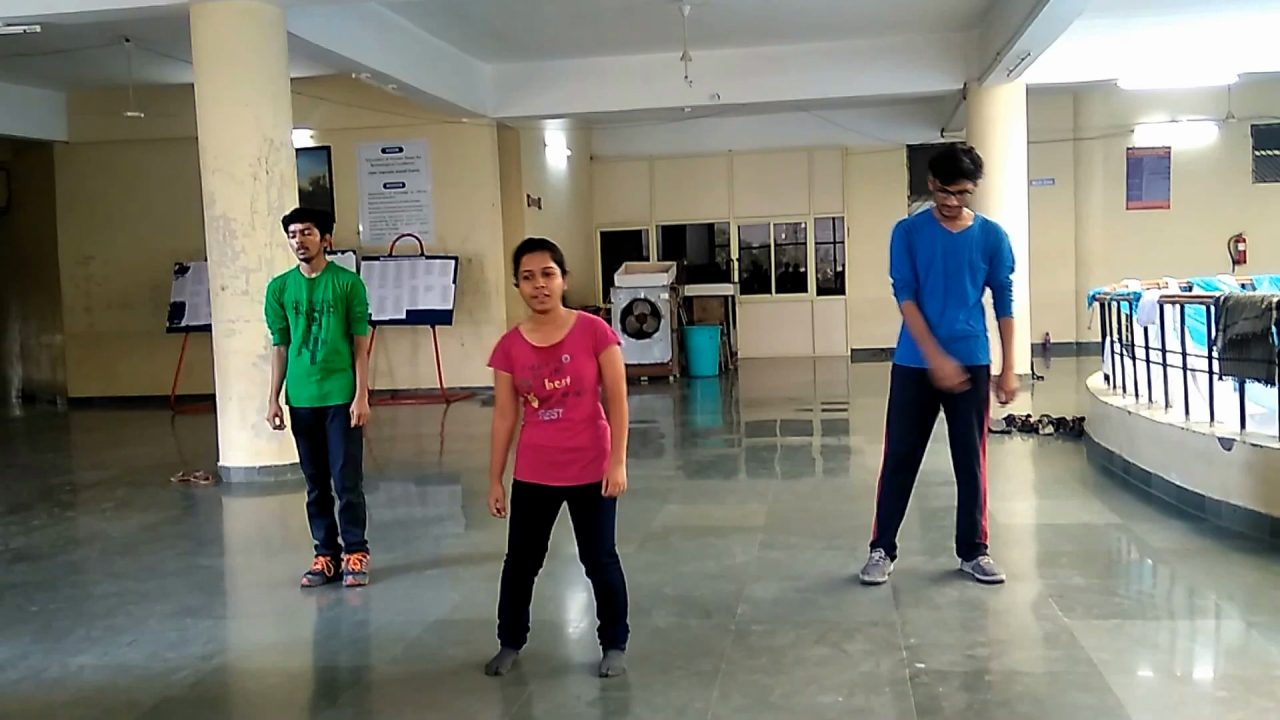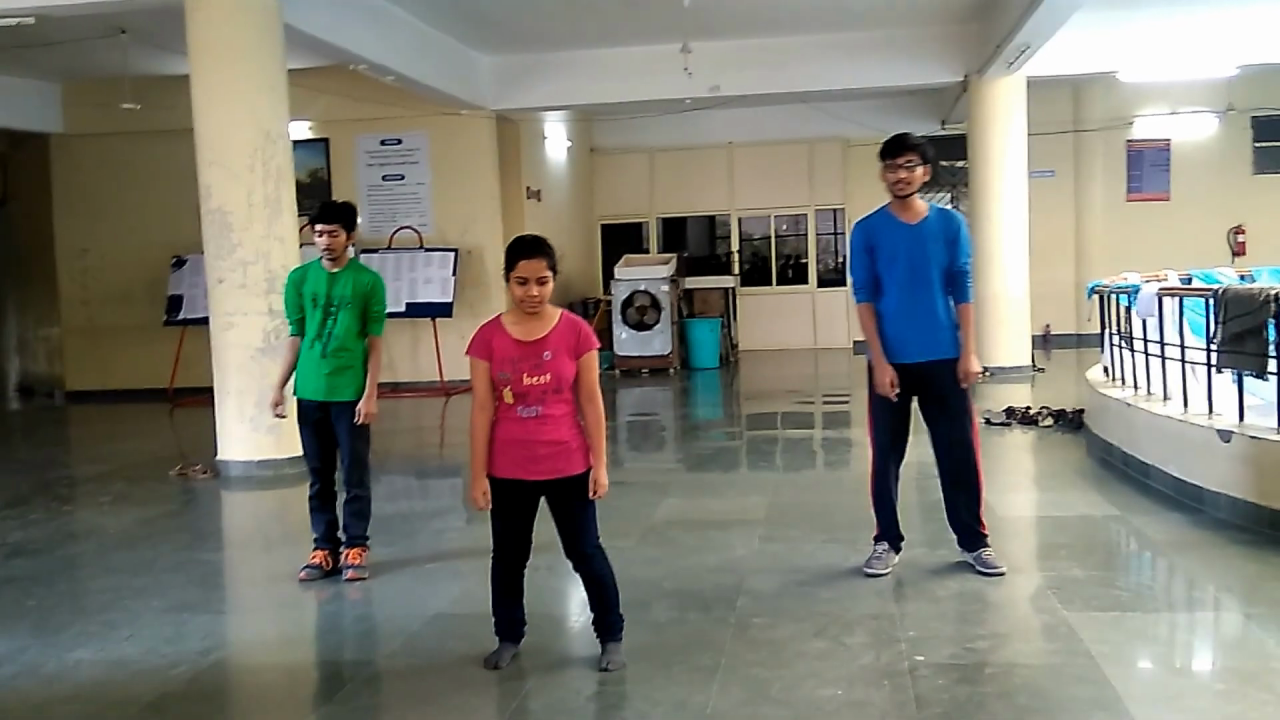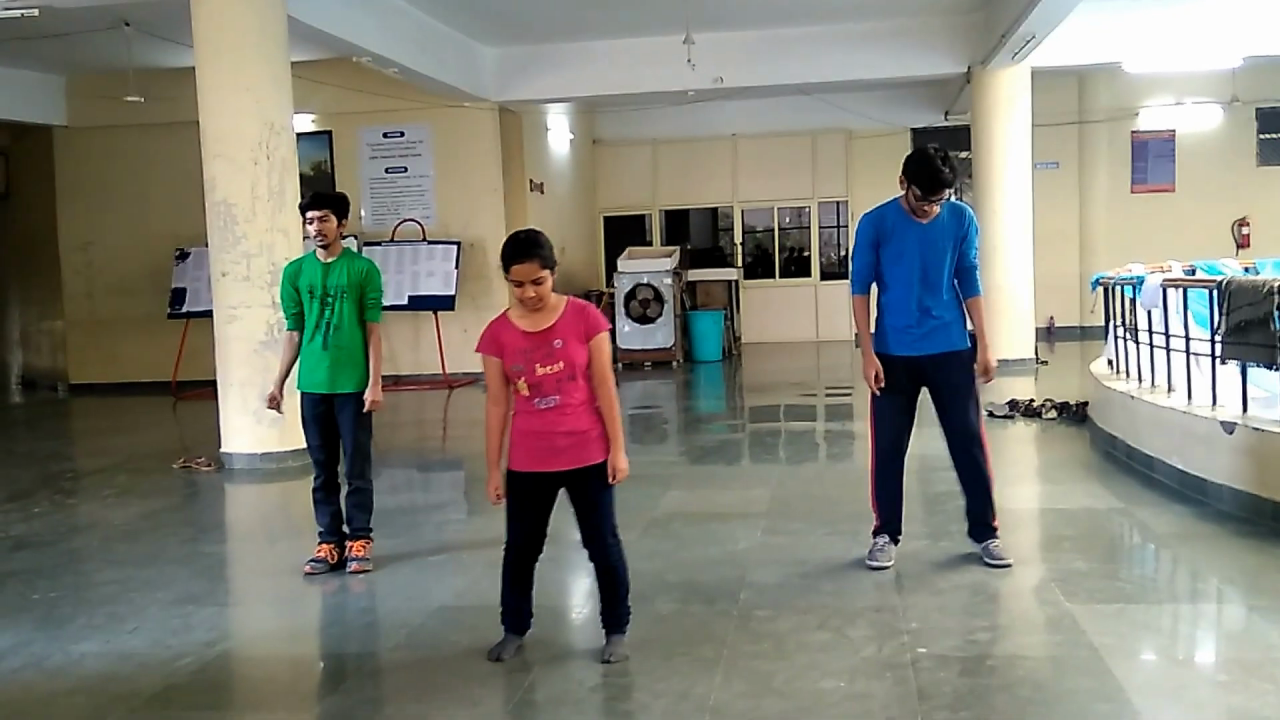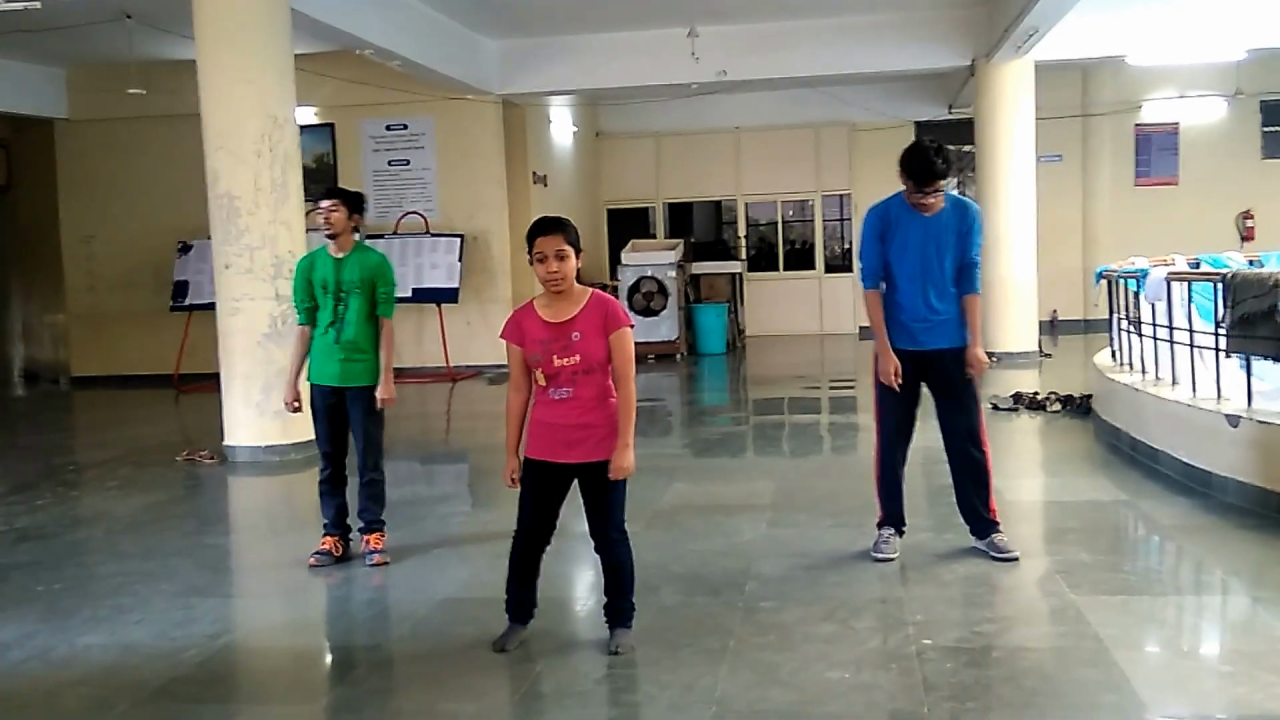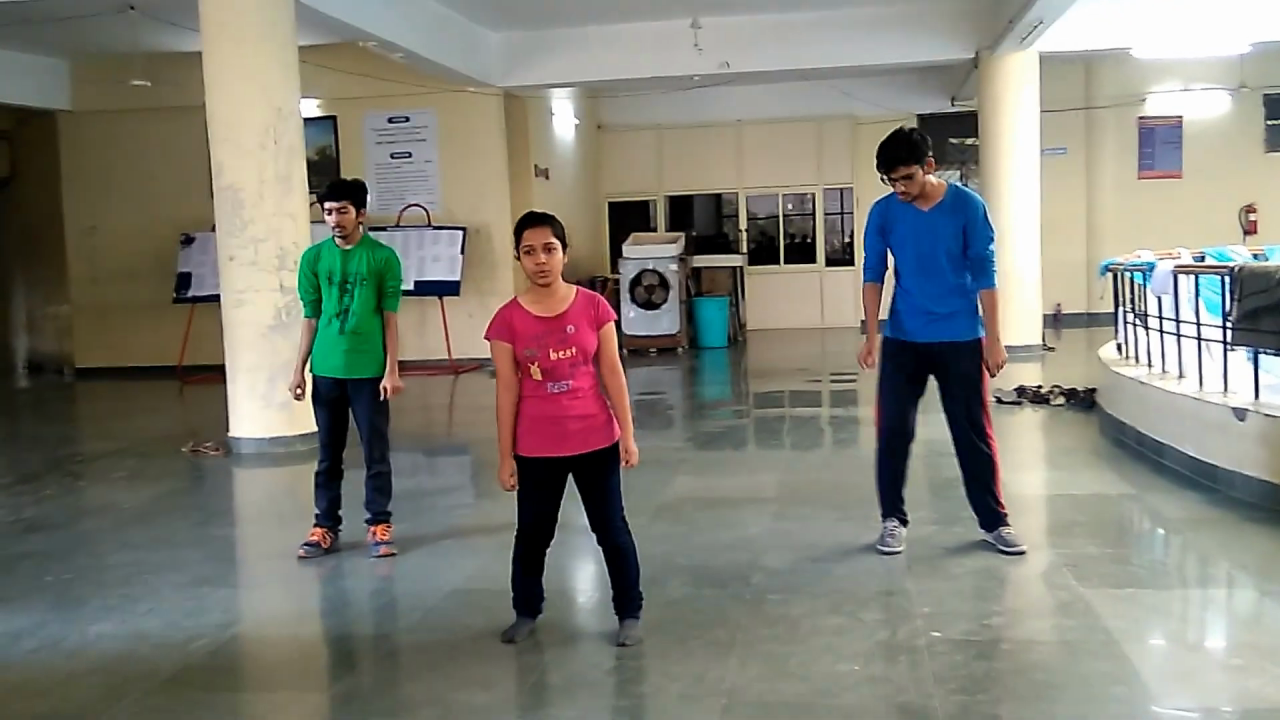
dt=1s
person 1, frame 1
left shoulder: (594, 331)
right shoulder: (509, 346)
left elbow: (616, 400)
right elbow: (504, 416)
left wrist: (617, 462)
right wrist: (495, 480)
left hip: (588, 471)
right hip: (533, 475)
left knee: (600, 559)
right knee: (520, 560)
left ankle: (614, 645)
right ankle: (510, 643)
person 1, frame 2
left shoulder: (575, 331)
right shoulder: (489, 336)
left elbow: (591, 401)
right elbow: (482, 409)
left wrist: (599, 464)
right wrist: (478, 474)
left hip: (568, 466)
right hip: (508, 471)
left knee: (586, 553)
right knee: (508, 555)
left ankle: (611, 637)
right ankle: (508, 638)
person 1, frame 3
left shoulder: (584, 317)
right shoulder: (497, 332)
left elbow: (605, 385)
right elbow: (497, 404)
left wrist: (618, 448)
right wrist: (494, 468)
left hip: (587, 455)
right hip: (528, 462)
left knee: (602, 544)
right knee: (521, 547)
left ankle: (616, 630)
right ankle: (514, 629)
person 1, frame 4
left shoulder: (607, 310)
right shoulder: (521, 321)
left elbow: (625, 383)
right elbow: (518, 389)
left wrist: (625, 445)
right wrist: (512, 453)
left hip: (600, 447)
right hip: (544, 451)
left knee: (609, 537)
right knee: (529, 536)
left ankle: (620, 623)
right ankle: (517, 619)
person 1, frame 5
left shoulder: (593, 305)
right shoulder: (507, 318)
left elbow: (612, 372)
right elbow: (507, 390)
left wrist: (628, 433)
right wrist: (505, 455)
left hip: (596, 441)
right hip: (536, 448)
left knee: (611, 529)
right knee: (533, 532)
left ankle: (629, 613)
right ankle: (526, 612)
person 2, frame 1
left shoulder: (992, 236)
right shoulder: (908, 232)
left elbow: (1003, 303)
right elbow: (905, 298)
left wrist: (1008, 368)
right wrist: (935, 357)
left hip: (972, 363)
right hip: (914, 364)
left knee: (971, 460)
right knee: (899, 458)
left ankle: (973, 550)
right ankle: (883, 547)
person 2, frame 2
left shoulder: (950, 224)
right shoulder: (867, 230)
left elbow: (962, 290)
right elbow: (863, 299)
left wrist: (969, 352)
right wrist: (879, 361)
left hip: (942, 357)
right hip: (891, 360)
left knee: (960, 451)
right knee: (885, 454)
left ankle: (974, 541)
right ankle: (887, 541)
person 2, frame 3
left shoulder: (961, 219)
right shoulder: (875, 223)
left elbow: (969, 283)
right elbow: (860, 288)
left wrist: (983, 346)
right wrist: (868, 352)
left hip: (950, 348)
right hip: (894, 352)
left knee: (969, 439)
right knee: (888, 445)
left ankle: (984, 531)
right ankle: (886, 533)
person 2, frame 4
left shoulder: (966, 214)
right shoulder: (880, 217)
left elbow: (970, 281)
right elbow: (871, 285)
left wrist: (974, 343)
right wrist: (884, 349)
left hip: (951, 345)
right hip: (898, 346)
left knee: (968, 438)
right knee: (891, 439)
left ankle: (985, 527)
right ankle: (890, 525)
person 2, frame 5
left shoulder: (967, 205)
right shoulder: (882, 213)
left elbow: (984, 273)
right elbow: (873, 275)
left wrist: (994, 339)
right wrist: (872, 336)
left hip: (961, 338)
right hip: (903, 339)
left knee: (973, 431)
right knee: (892, 431)
left ankle: (993, 521)
right ankle: (893, 518)
person 3, frame 1
left shoulder: (348, 282)
right shoulder: (279, 288)
left elbow: (361, 345)
right elbow: (280, 348)
left wrist: (362, 395)
right wrist: (273, 399)
left hip: (341, 396)
right hip: (302, 399)
left knee: (347, 481)
right knee: (315, 484)
left ankle: (355, 552)
right ankle: (326, 554)
person 3, frame 2
left shoulder: (368, 281)
right shoulder: (299, 278)
left elbow: (374, 343)
right elbow: (296, 338)
left wrist: (370, 394)
right wrist: (279, 387)
left hip: (350, 392)
right hip: (311, 392)
left knee: (355, 476)
right knee: (319, 476)
left ankle: (356, 547)
right ankle: (324, 548)
person 3, frame 3
left shoulder: (363, 269)
right shoulder: (295, 272)
left elbow: (373, 330)
right elbow: (294, 332)
left wrist: (375, 382)
right wrist: (279, 382)
left hip: (352, 384)
right hip: (313, 385)
left knee: (357, 468)
right knee: (323, 469)
left ankle: (359, 540)
right ankle: (330, 542)
person 3, frame 4
left shoulder: (375, 263)
right shoulder: (308, 266)
left elbow: (385, 325)
right elbow: (305, 327)
left wrist: (386, 378)
right wrist: (292, 381)
left hip: (364, 377)
right hip: (324, 378)
left knee: (369, 460)
right knee: (330, 462)
left ankle: (373, 533)
right ankle: (335, 535)
person 3, frame 5
left shoulder: (382, 257)
right shoulder: (313, 258)
left elbow: (390, 318)
right elbow: (311, 318)
left wrist: (392, 369)
right wrist: (298, 369)
left hip: (368, 370)
right hip: (326, 370)
left knee: (376, 452)
right knee: (329, 454)
left ankle: (379, 525)
right ankle: (325, 527)
